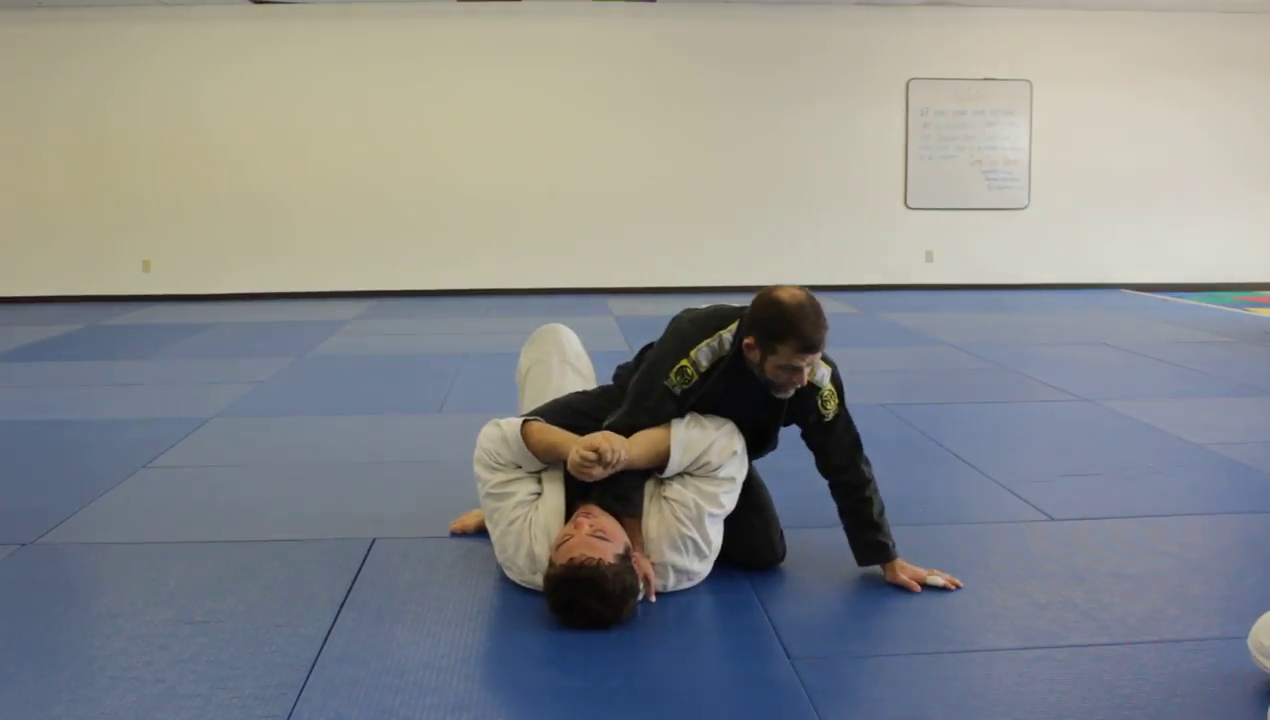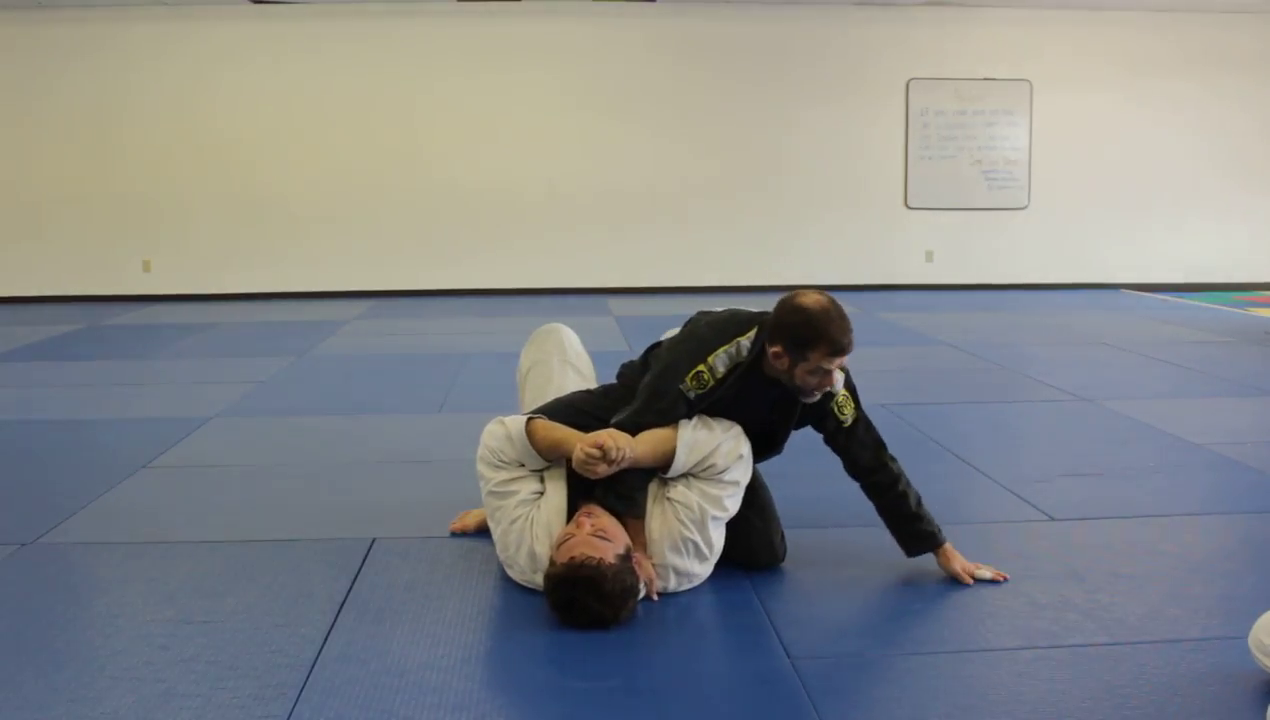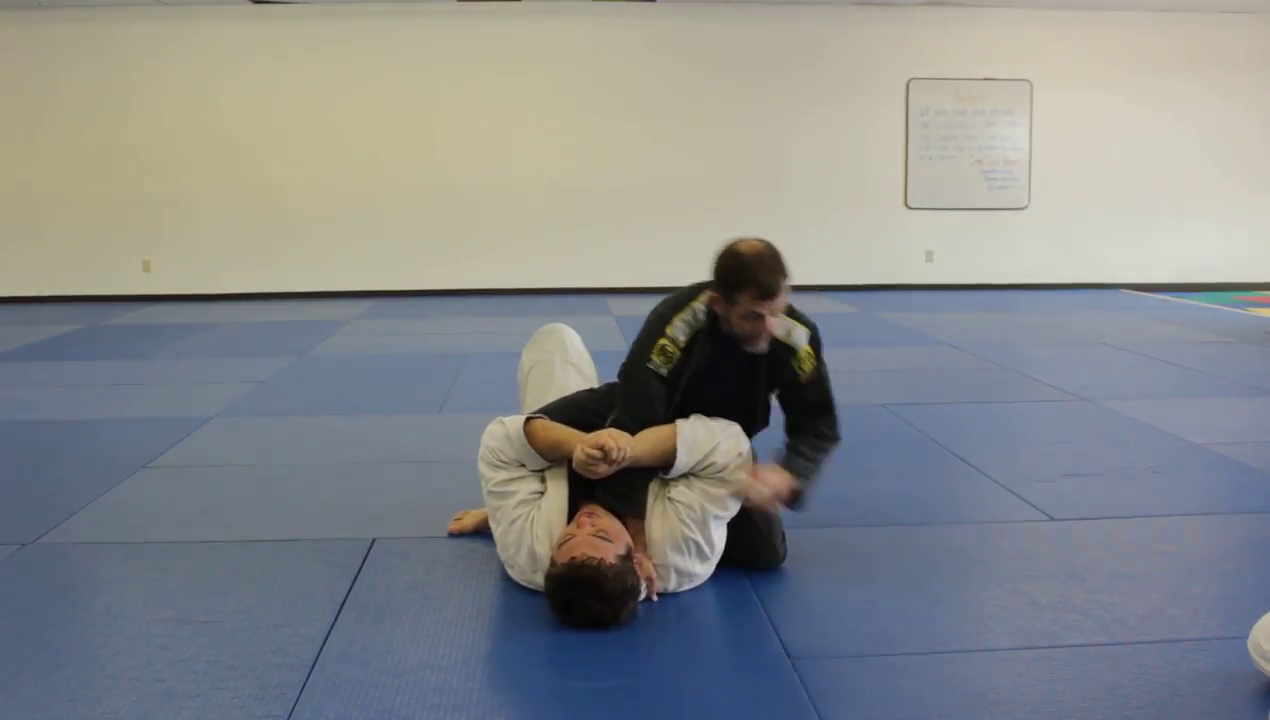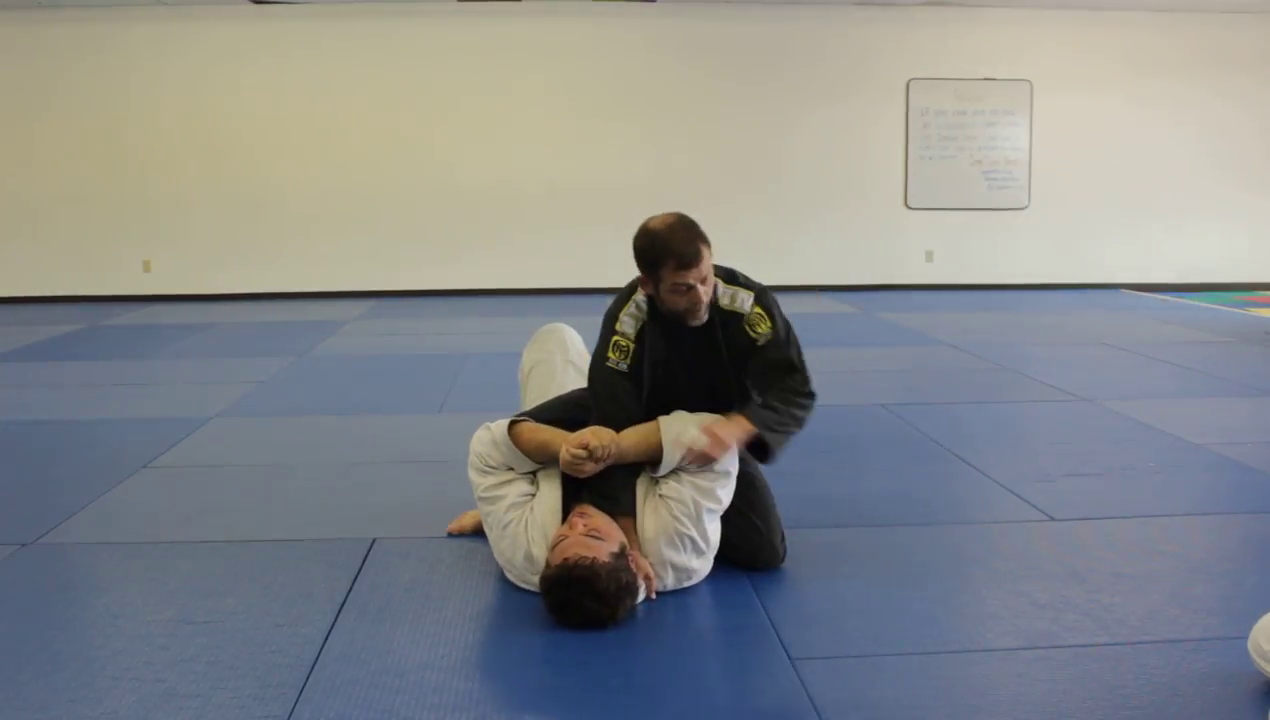
dt=0.5s
person 1, frame 1
left shoulder: (814, 375)
right shoulder: (691, 345)
left elbow: (846, 467)
right elbow: (629, 441)
left wrist: (888, 557)
right hip: (642, 415)
left knee: (764, 552)
person 1, frame 2
left shoulder: (827, 382)
right shoulder: (707, 347)
left elbow: (874, 464)
right elbow: (637, 439)
left wrist: (938, 547)
right hip: (646, 414)
left knee: (763, 552)
person 1, frame 3
left shoulder: (797, 340)
right shoulder: (676, 323)
left elbow: (817, 429)
right elbow: (633, 431)
left wrist: (784, 476)
right hip: (659, 423)
left knee: (764, 553)
person 1, frame 4
left shoulder: (750, 305)
right shoulder: (626, 321)
left elbow: (795, 396)
right elbow: (614, 429)
left wrist: (740, 426)
left hip: (722, 441)
left knee: (764, 552)
person 2, frame 1
left shoulder: (525, 552)
right shoulder: (680, 554)
left elbow: (495, 441)
right elbow: (721, 441)
left wrist: (573, 447)
right wrist: (625, 455)
left knee: (554, 337)
person 2, frame 2
left shoulder: (526, 550)
right shoulder: (681, 557)
left elbow: (498, 441)
right elbow: (728, 443)
left wrist: (577, 444)
right wrist: (629, 454)
left knee: (553, 337)
person 2, frame 3
left shoulder: (528, 550)
right shoulder: (683, 559)
left elbow: (500, 441)
right elbow: (728, 442)
left wrist: (578, 445)
right wrist: (629, 454)
left knee: (555, 337)
person 2, frame 4
left shoulder: (523, 552)
right shoulder: (680, 556)
left elbow: (488, 445)
left wrist: (564, 444)
right wrist: (615, 450)
left knee: (556, 338)
